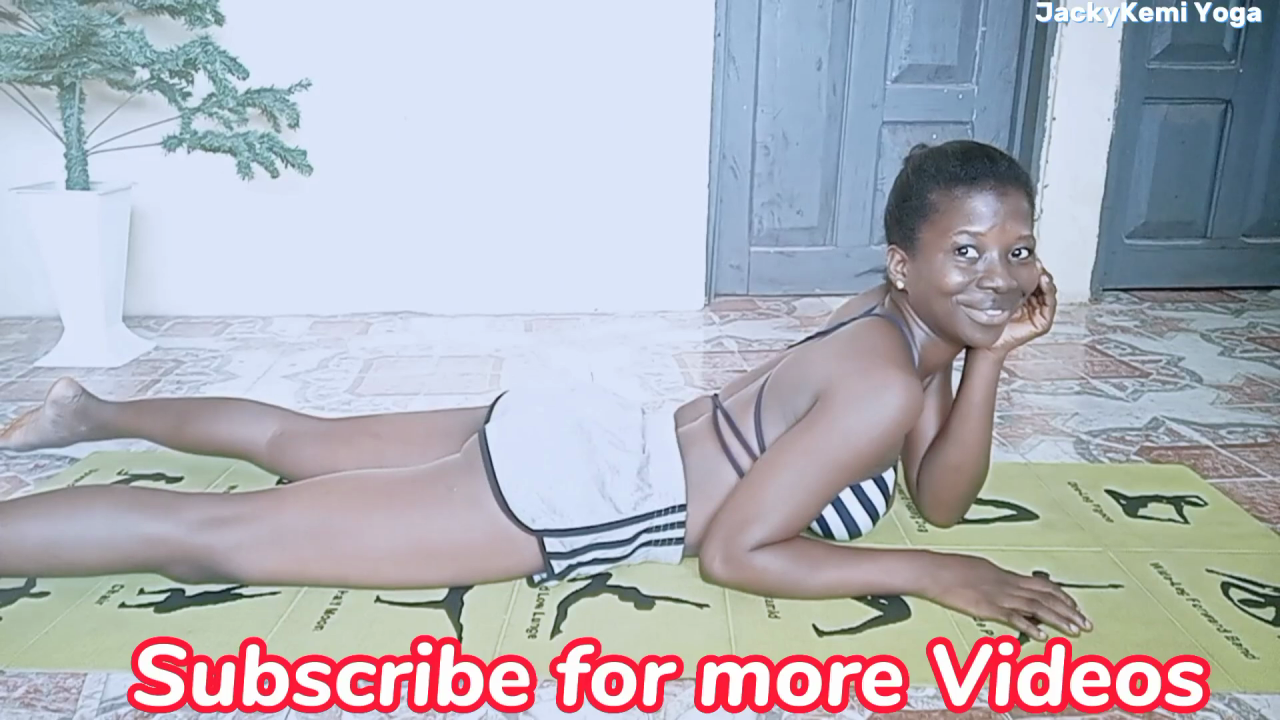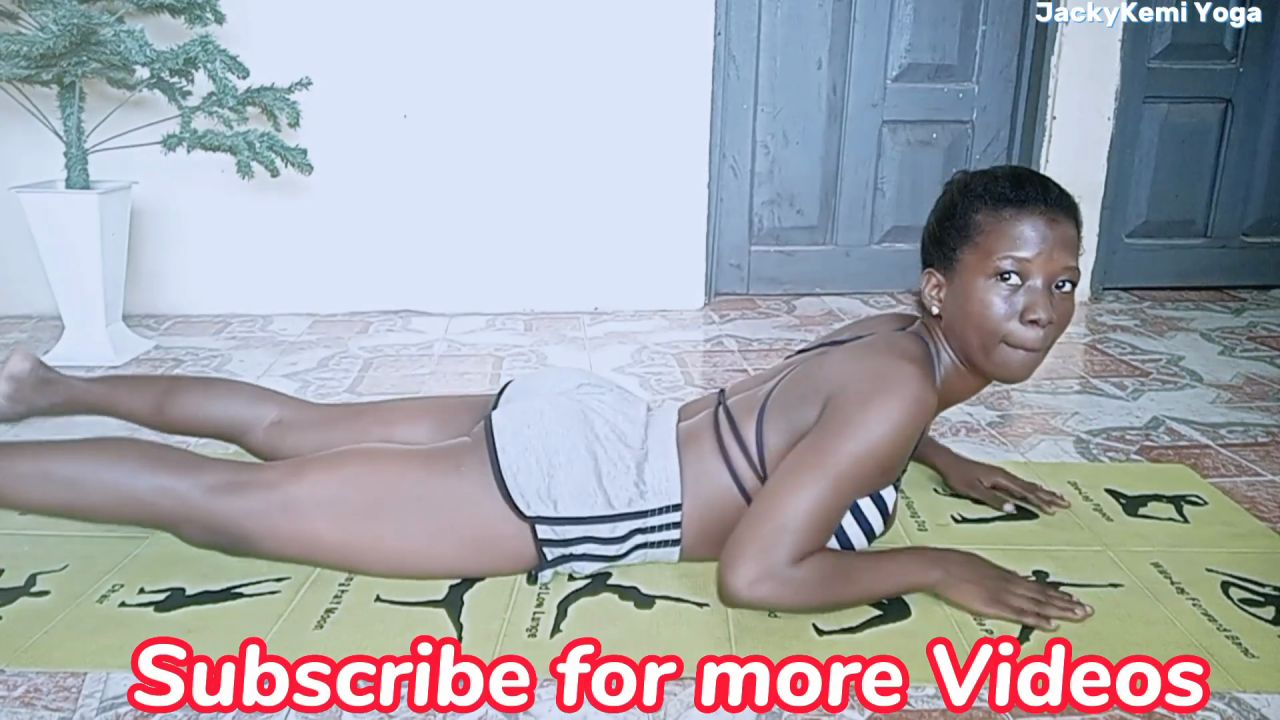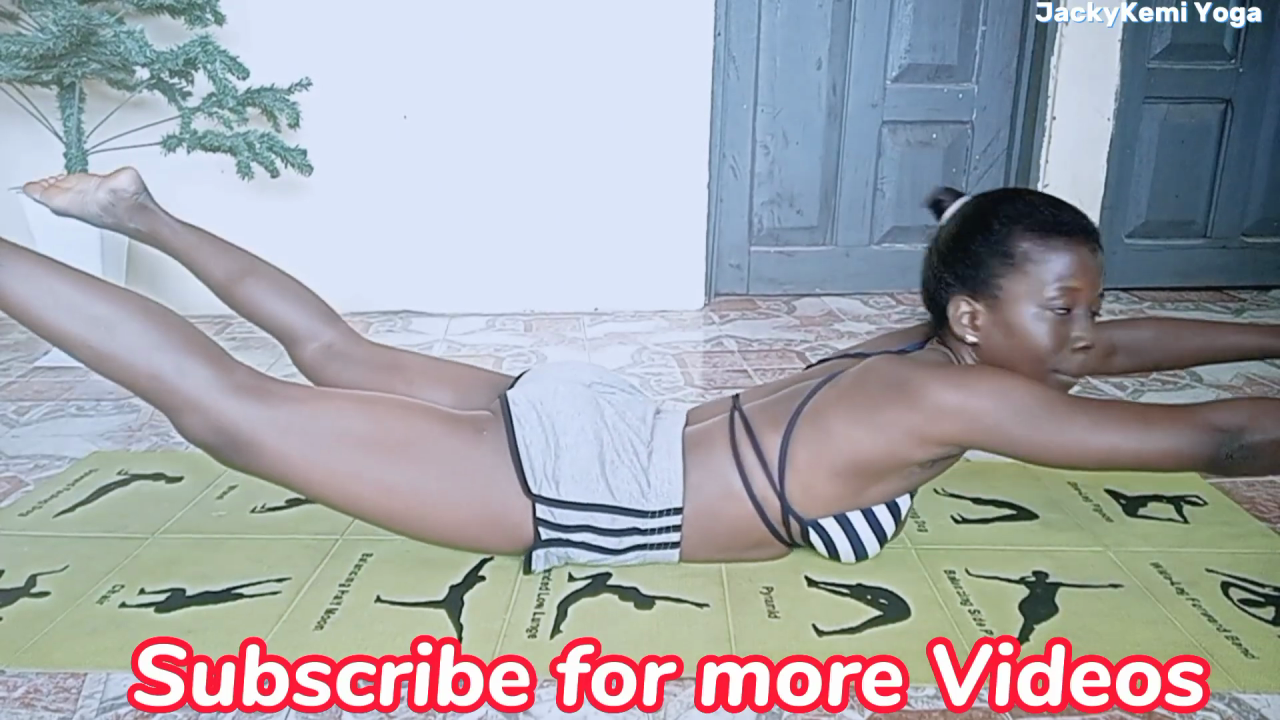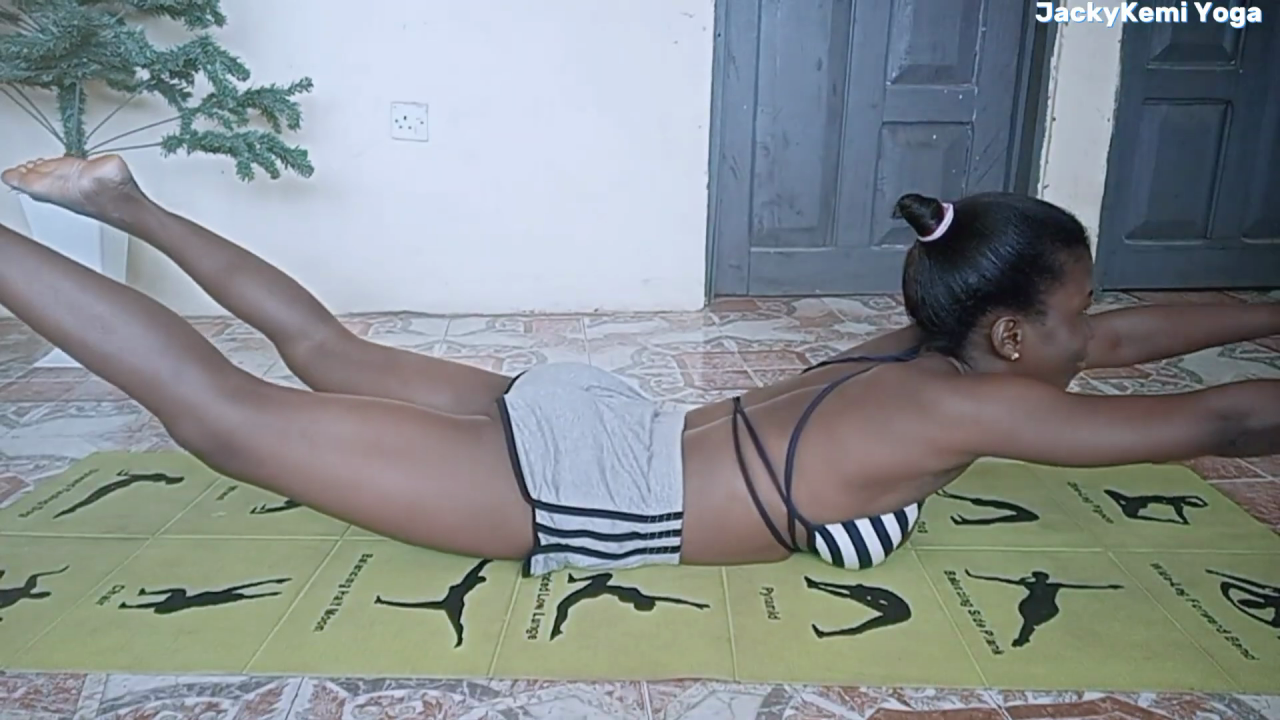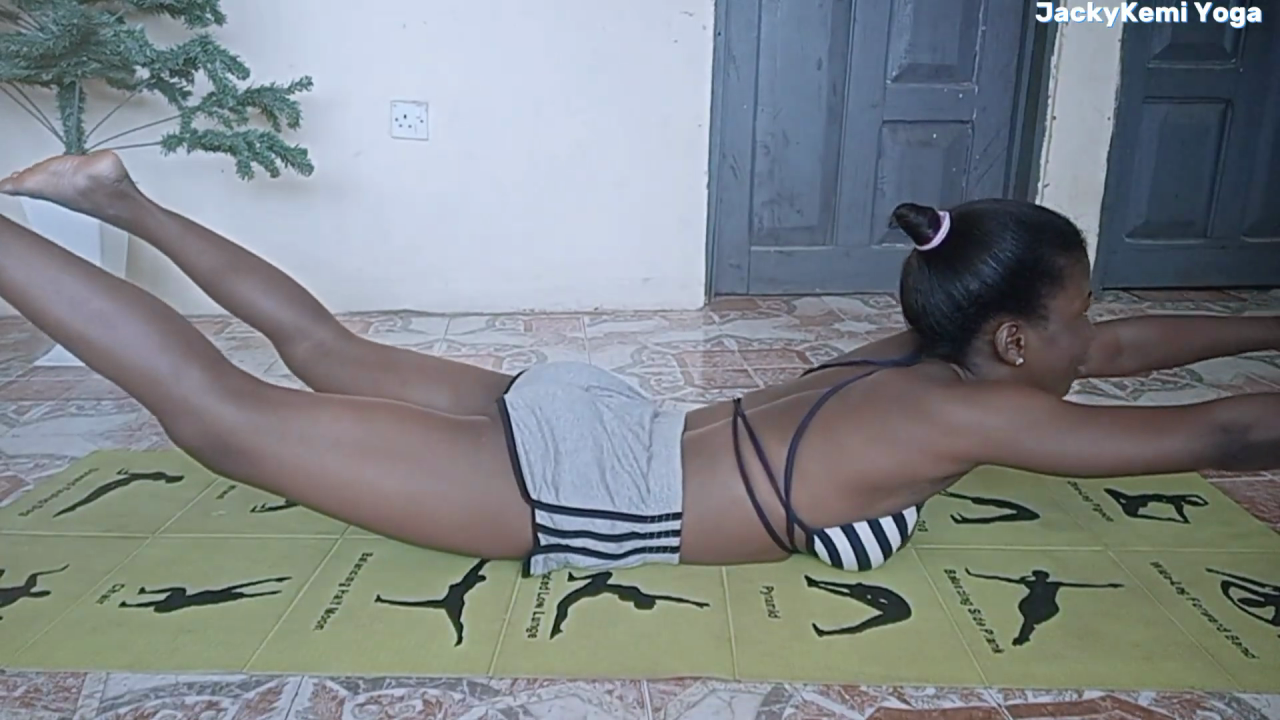
dt=1s
person 1, frame 1
left shoulder: (897, 317)
right shoulder: (885, 384)
left elbow: (940, 498)
right elbow: (734, 552)
left wrist: (992, 355)
right wrist: (933, 577)
left hip: (578, 438)
right hip: (564, 496)
left knee: (300, 445)
right knee: (216, 536)
left ankle: (91, 410)
person 1, frame 2
left shoulder: (901, 339)
right shoulder: (900, 388)
right elbow: (756, 574)
left wrist: (938, 460)
right wrist: (939, 567)
left hip: (579, 426)
right hip: (565, 494)
left knee: (291, 429)
right knee: (223, 504)
person 1, frame 3
left shoulder: (937, 344)
right shoulder: (961, 396)
left elbow: (1115, 343)
left hip: (584, 426)
right hip: (575, 488)
left knee: (336, 357)
right knee: (237, 413)
left ankle: (144, 214)
person 1, frame 4
left shoulder: (924, 347)
right shoulder: (975, 405)
left elbow: (1126, 338)
left hip: (584, 426)
right hip: (580, 494)
left knee: (327, 355)
right knee: (231, 420)
left ankle: (124, 202)
person 1, frame 5
left shoulder: (924, 350)
right shoulder: (980, 412)
left elbow: (1128, 347)
left hip: (583, 424)
right hip: (578, 494)
left knee: (326, 354)
right knee: (227, 420)
left ankle: (119, 200)
